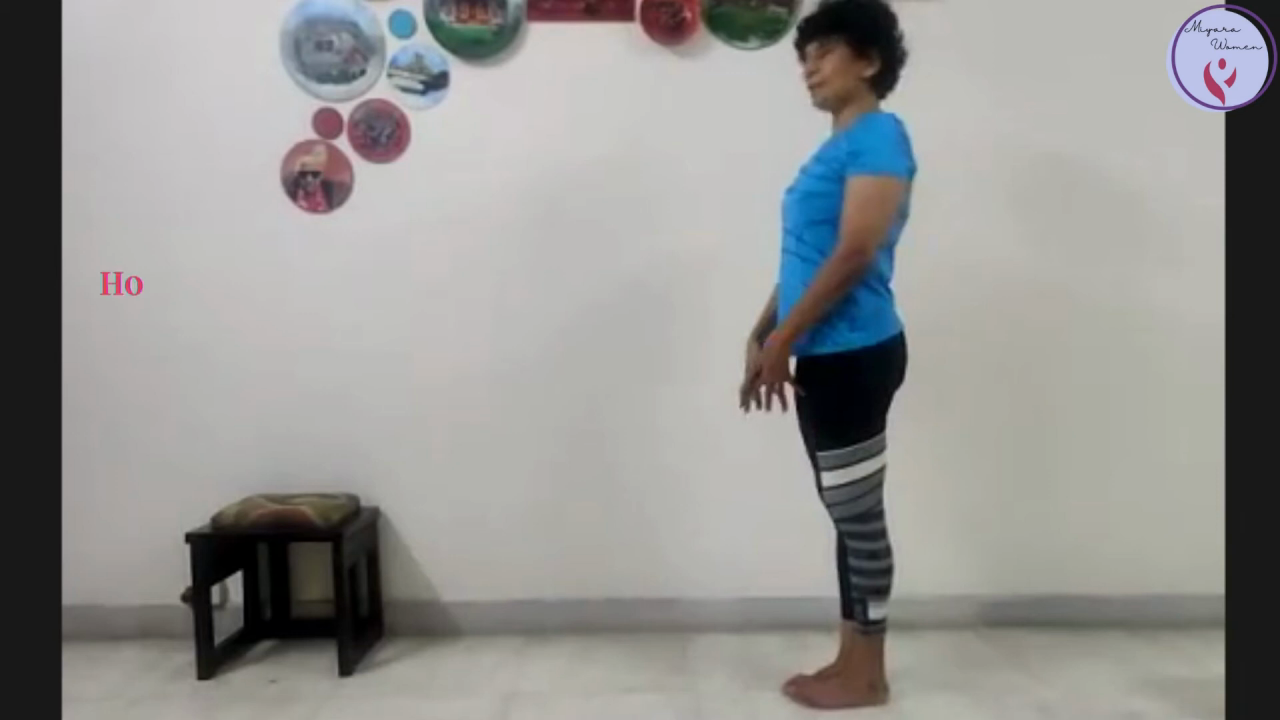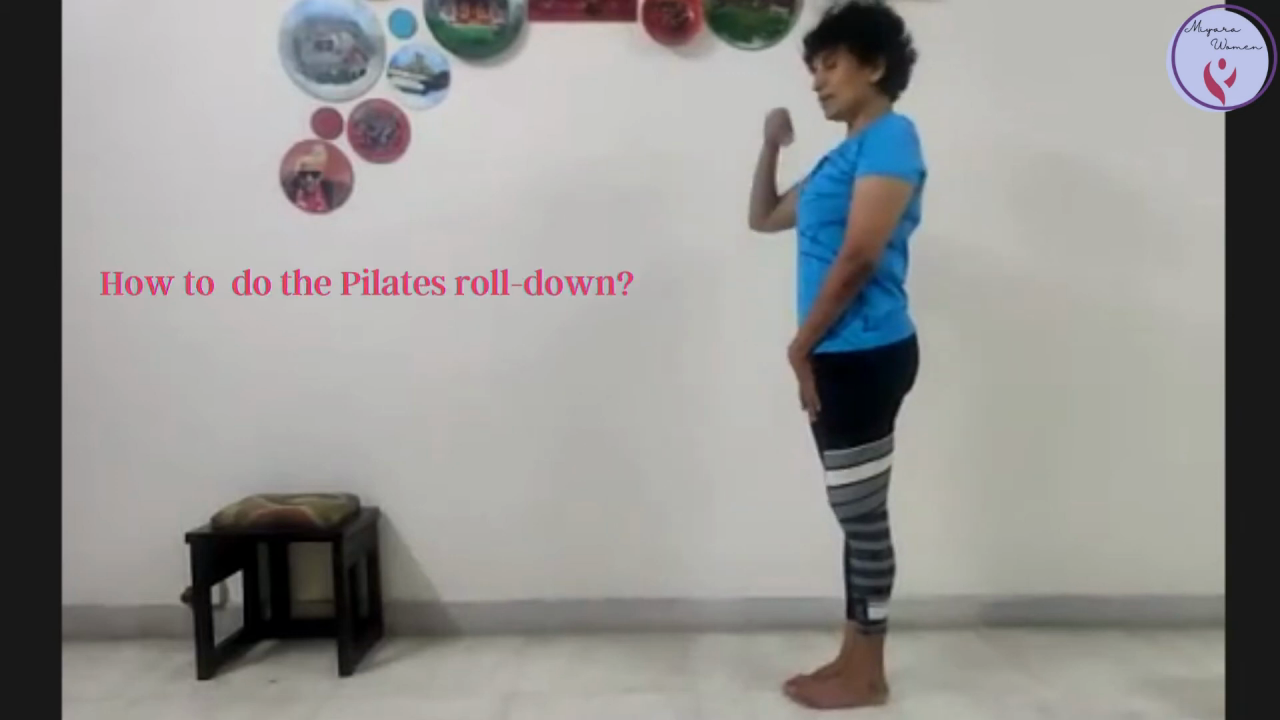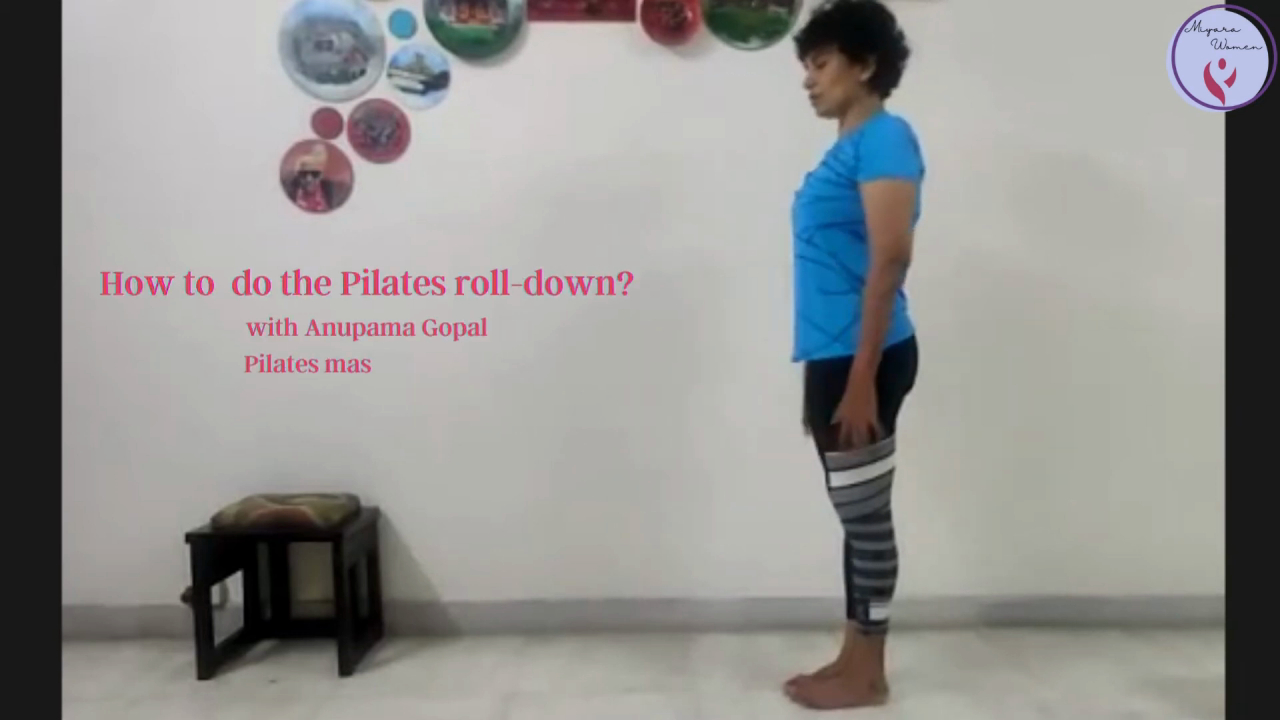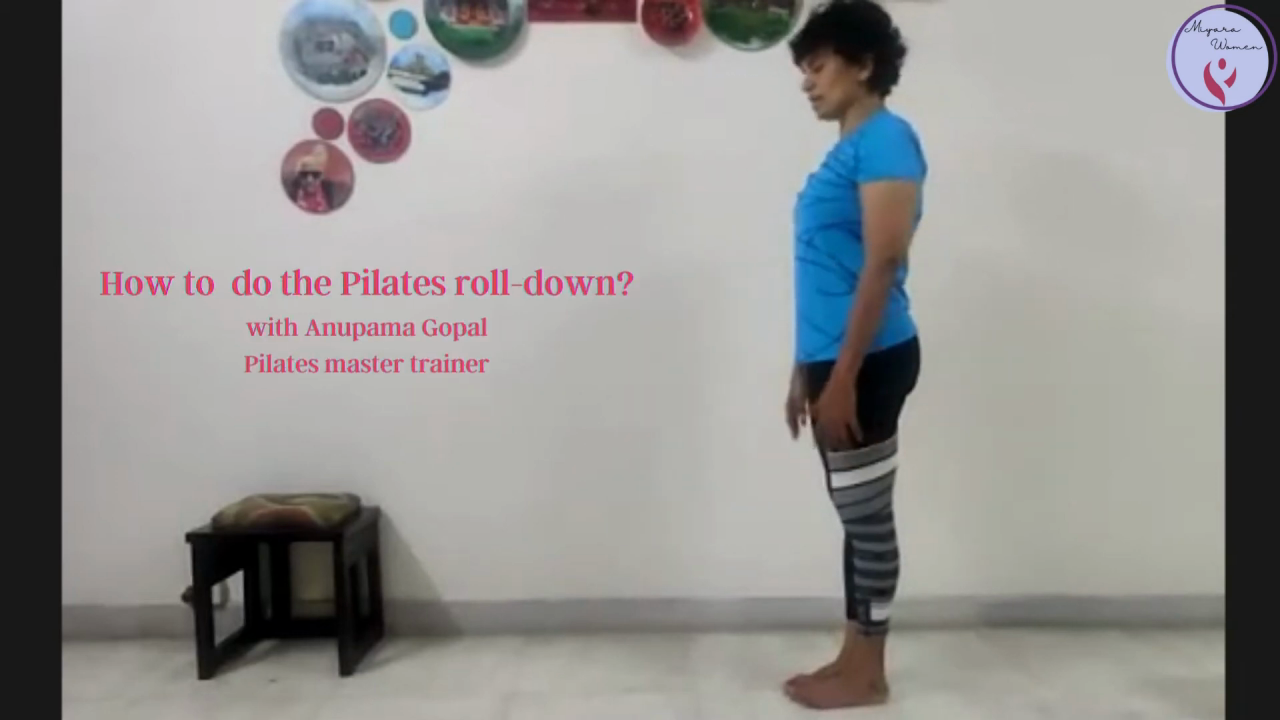
dt=0.7s
person 1, frame 1
left shoulder: (879, 137)
right shoulder: (834, 148)
left elbow: (853, 255)
left wrist: (780, 342)
right wrist: (759, 338)
left hip: (853, 355)
right hip: (822, 356)
left knee: (859, 516)
right knee: (845, 515)
left ankle: (865, 673)
right ankle: (851, 661)
person 1, frame 2
left shoulder: (891, 138)
right shoulder: (843, 155)
left elbow: (860, 256)
right elbow: (764, 218)
left wrist: (801, 344)
right wrist: (771, 147)
left hip: (866, 356)
right hip: (840, 358)
left knee: (863, 516)
right knee: (854, 515)
left ankle: (866, 673)
right ankle: (853, 659)
person 1, frame 3
left shoulder: (884, 138)
right shoulder: (845, 149)
left elbow: (888, 262)
left wrist: (863, 378)
left hip: (861, 361)
right hip: (831, 358)
left knee: (866, 517)
right knee: (853, 516)
left ankle: (866, 672)
right ankle: (853, 659)
person 1, frame 4
left shoulder: (885, 139)
right shoulder: (847, 147)
left elbow: (882, 263)
left wrist: (842, 377)
right wrist: (805, 372)
left hip: (867, 362)
right hip: (834, 360)
left knee: (868, 518)
right knee: (854, 516)
left ankle: (867, 673)
right ankle: (852, 660)
